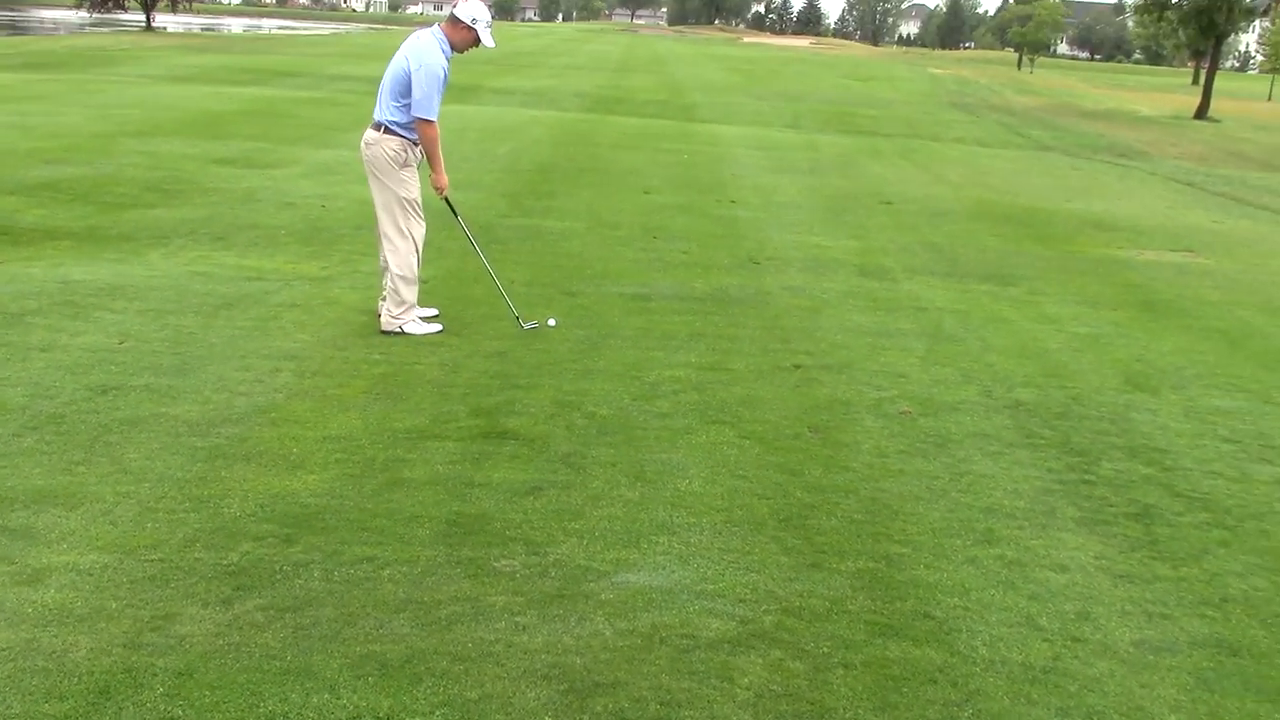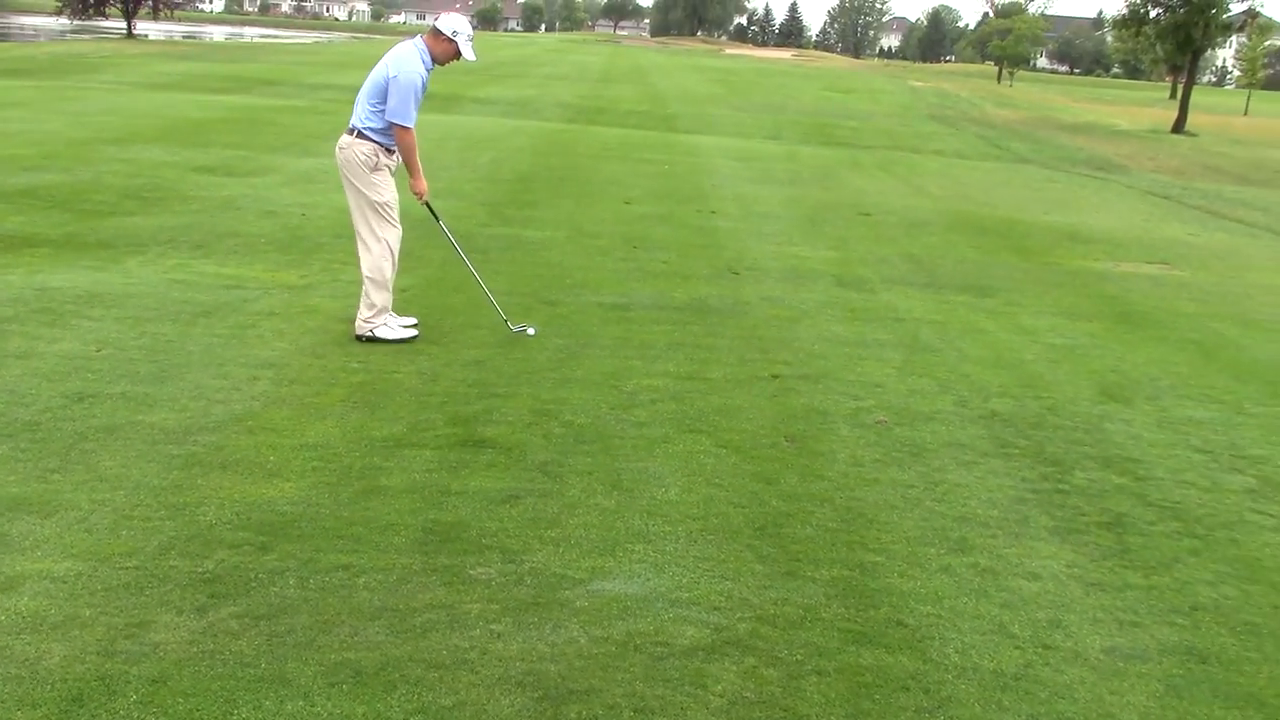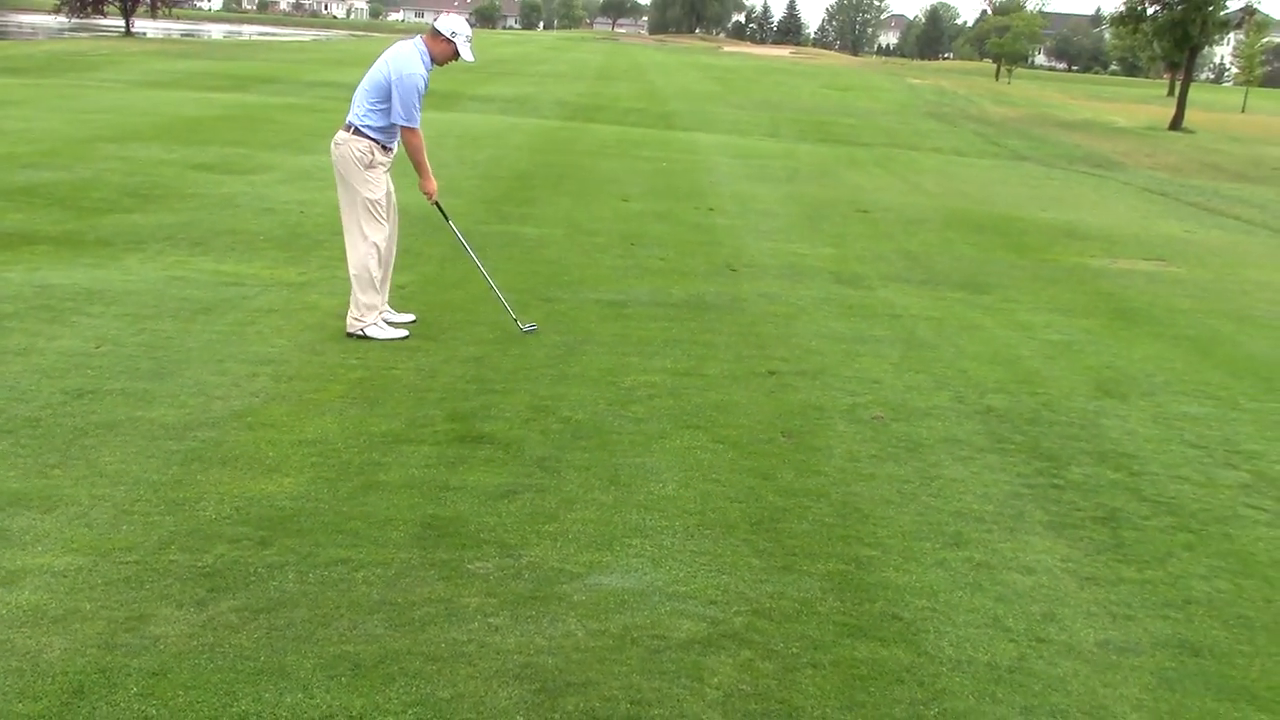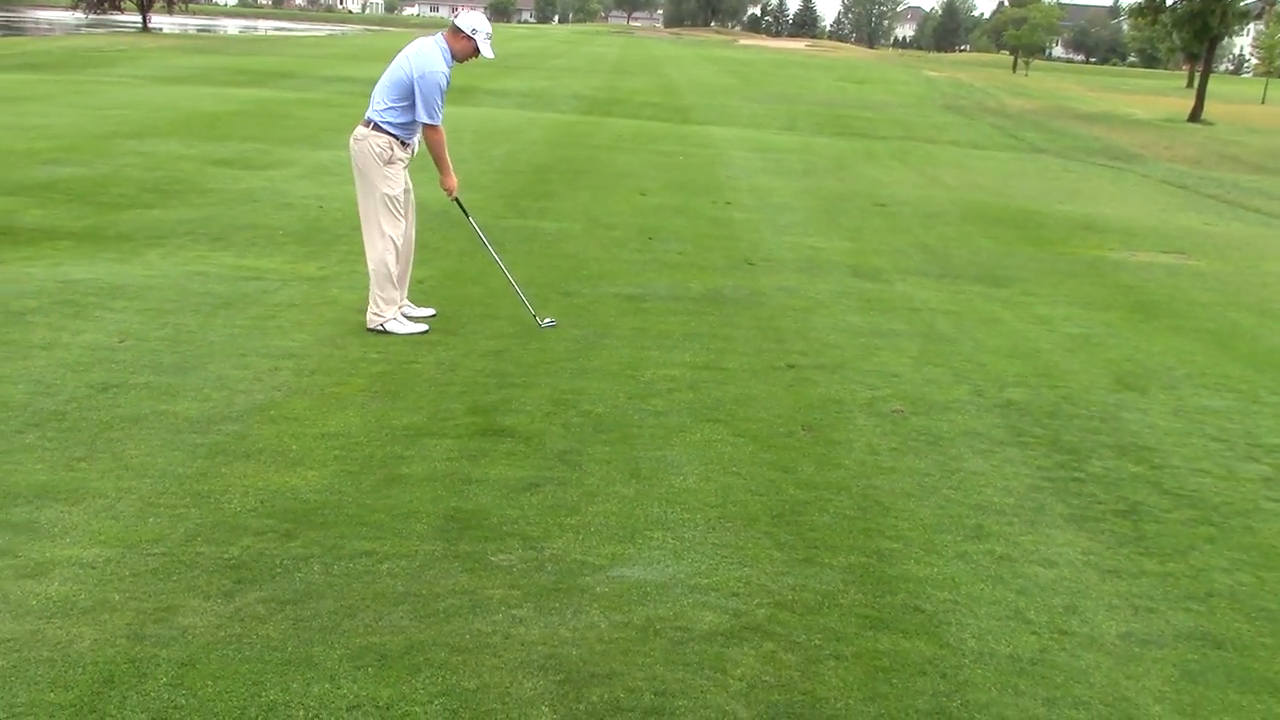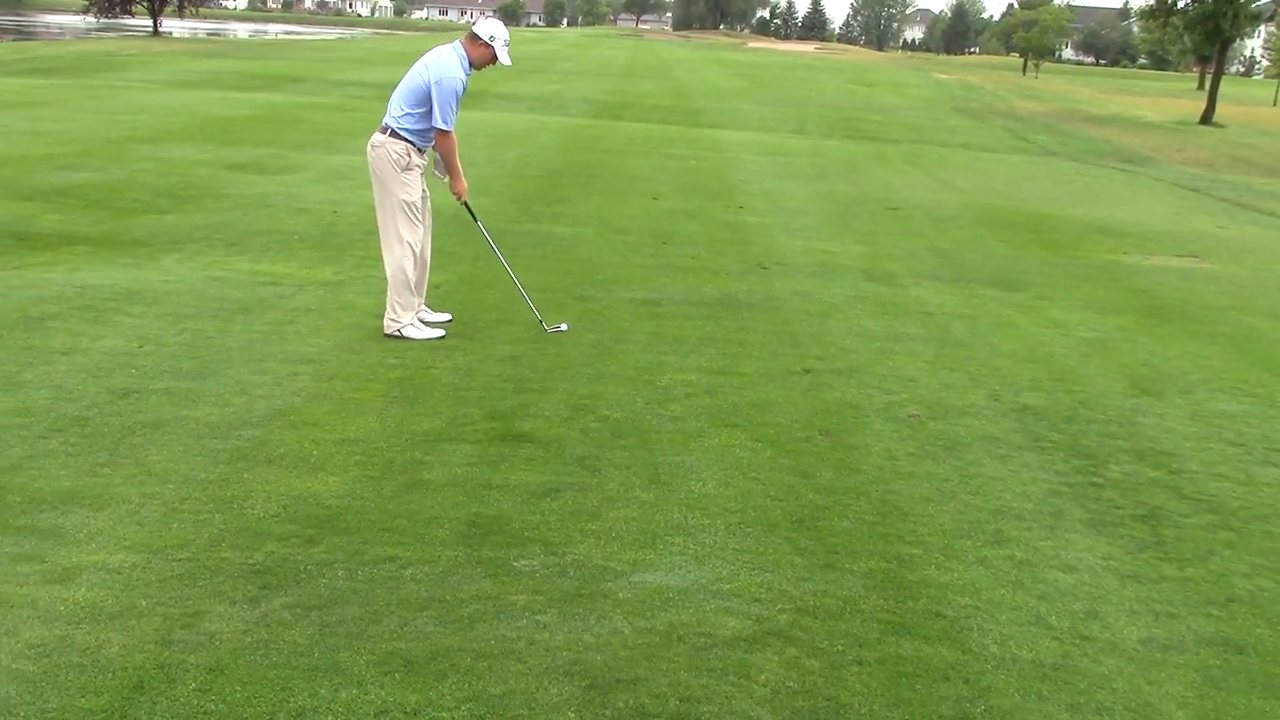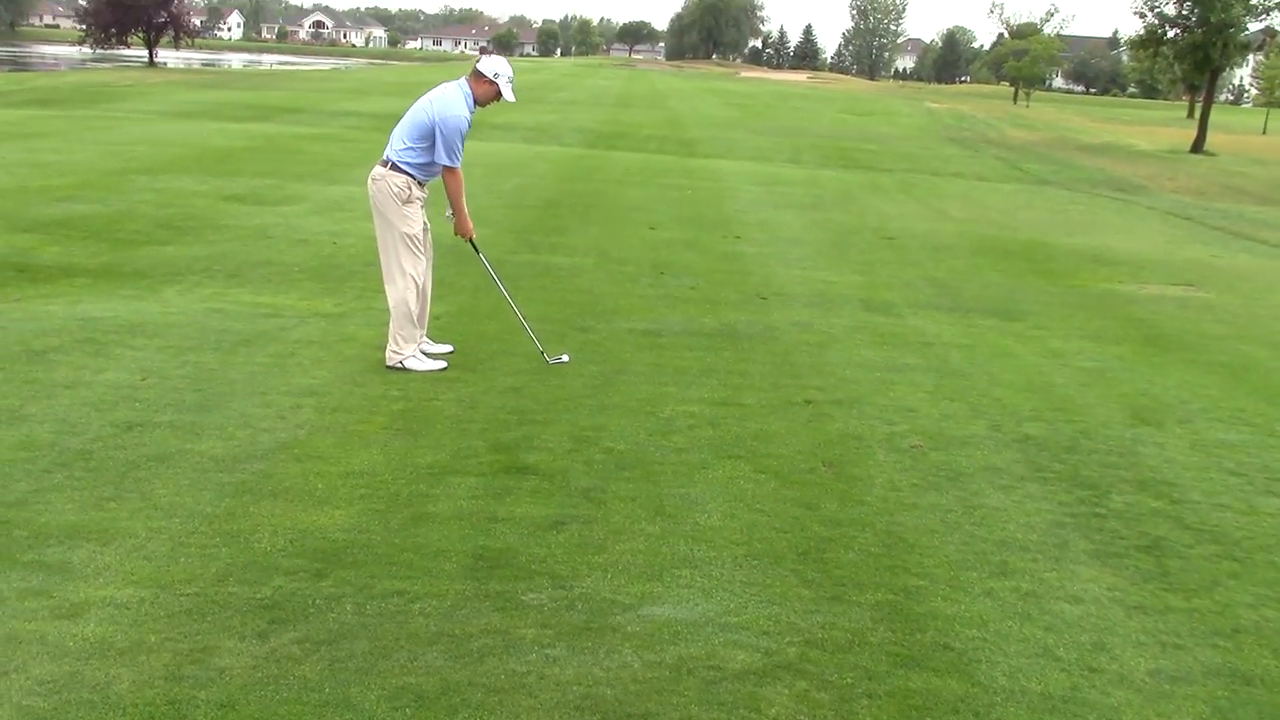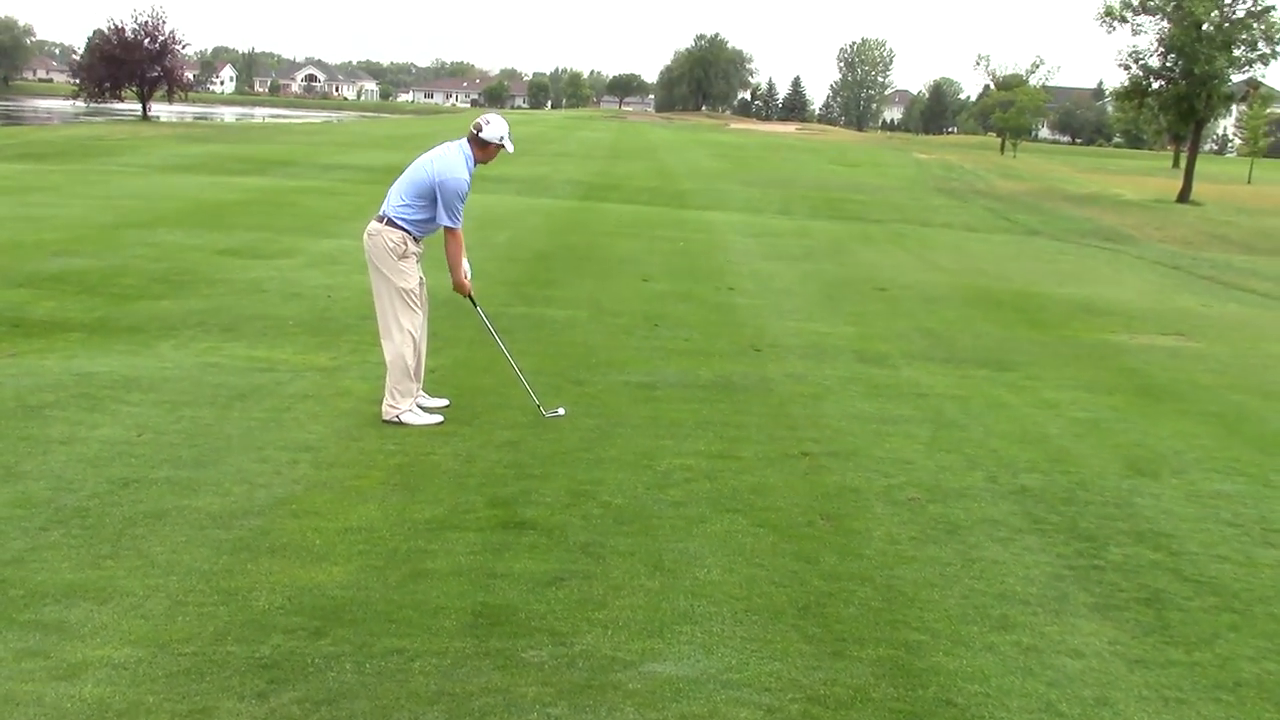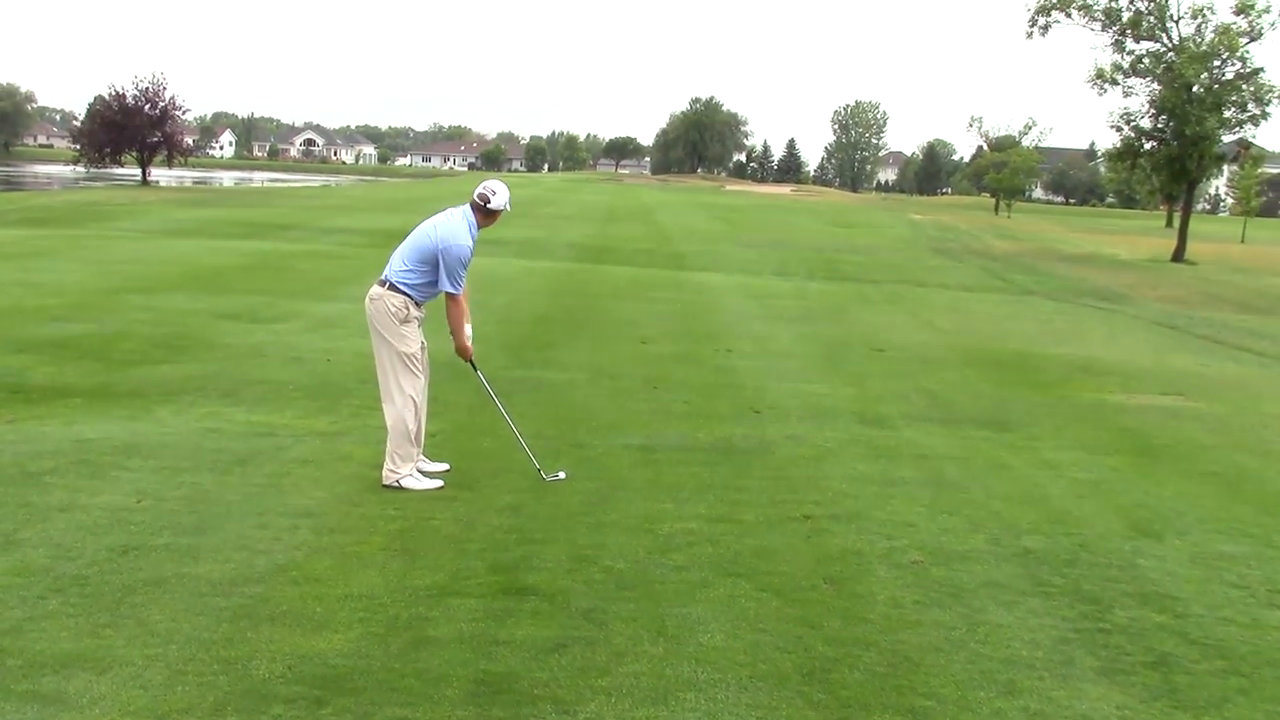
dt=0.2s
person 1, frame 1
left shoulder: (425, 38)
right shoulder: (432, 60)
right elbow: (425, 123)
right wrist: (438, 171)
left hip: (390, 142)
right hip: (392, 148)
left knee: (398, 230)
right knee: (405, 233)
left ankle: (395, 302)
right ankle: (398, 316)
person 1, frame 2
left shoulder: (408, 50)
right shoulder: (411, 70)
right elbow: (402, 129)
left wrist: (400, 161)
right wrist: (416, 176)
left hip: (372, 151)
right hip: (365, 154)
left knee: (383, 234)
right knee: (381, 236)
left ankle: (377, 310)
right ankle: (372, 321)
person 1, frame 3
left shoulder: (407, 48)
right shoulder: (412, 71)
right elbow: (410, 131)
right wrist: (426, 177)
left hip: (369, 149)
right hip: (360, 151)
left knee: (383, 232)
right knee: (369, 235)
left ankle: (375, 307)
right ankle: (363, 319)
person 1, frame 4
left shoulder: (427, 45)
right shoulder: (434, 68)
right elbow: (431, 128)
left wrist: (409, 138)
right wrist: (447, 173)
left hip: (388, 144)
right hip: (379, 146)
left knee: (402, 227)
right knee: (387, 230)
left ankle: (395, 301)
right ankle: (383, 314)
person 1, frame 5
left shoulder: (447, 54)
right shoulder: (451, 75)
right elbow: (444, 133)
left wrist: (440, 158)
right wrist: (457, 177)
left hip: (404, 150)
right hip: (396, 153)
left knee: (418, 232)
right knee: (405, 237)
left ankle: (413, 307)
right ankle: (400, 320)
person 1, frame 6
left shoulder: (453, 92)
right shoulder: (455, 113)
left elbow: (449, 166)
right elbow: (450, 171)
left wrist: (459, 206)
right wrist: (461, 218)
left hip: (404, 183)
right hip: (396, 186)
left knee: (419, 264)
right knee: (407, 269)
left ankle: (414, 339)
right ankle: (401, 352)
person 1, frame 7
left shoulder: (454, 152)
right shoulder: (455, 175)
left elbow: (454, 222)
right elbow: (450, 232)
left wrist: (463, 260)
right wrist: (457, 277)
left hip: (398, 237)
right hip: (391, 241)
left knee: (414, 318)
right knee: (403, 323)
left ankle: (411, 392)
right ankle: (398, 406)
person 1, frame 8
left shoulder: (457, 218)
right shoulder: (458, 241)
left elbow: (458, 286)
right elbow: (452, 297)
left wrist: (466, 326)
right wrist: (461, 342)
left hip: (399, 302)
right hip: (393, 305)
left knee: (415, 383)
right knee: (405, 388)
left ankle: (411, 457)
right ankle: (398, 471)
